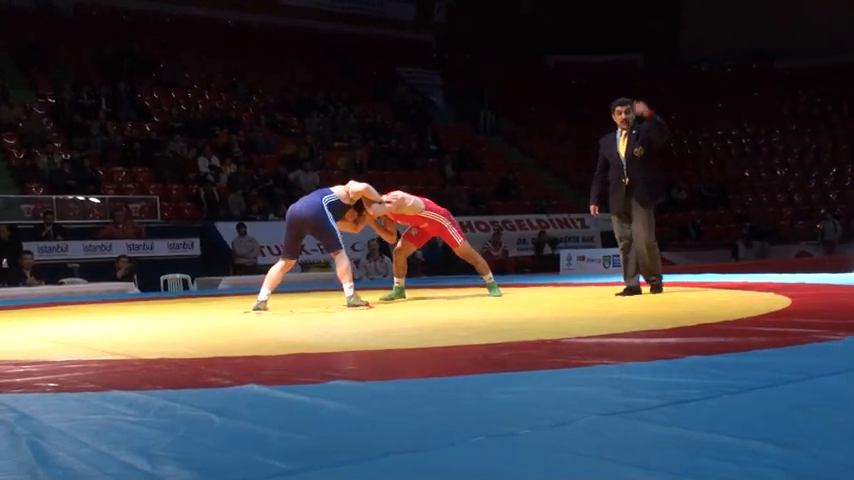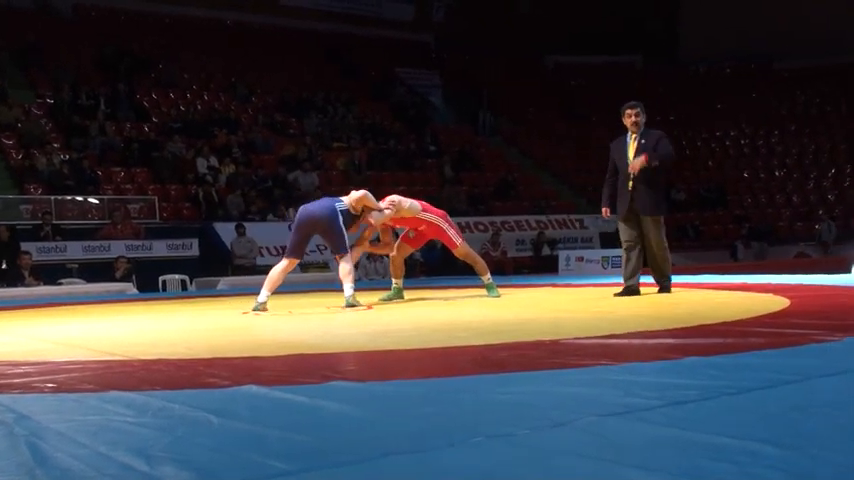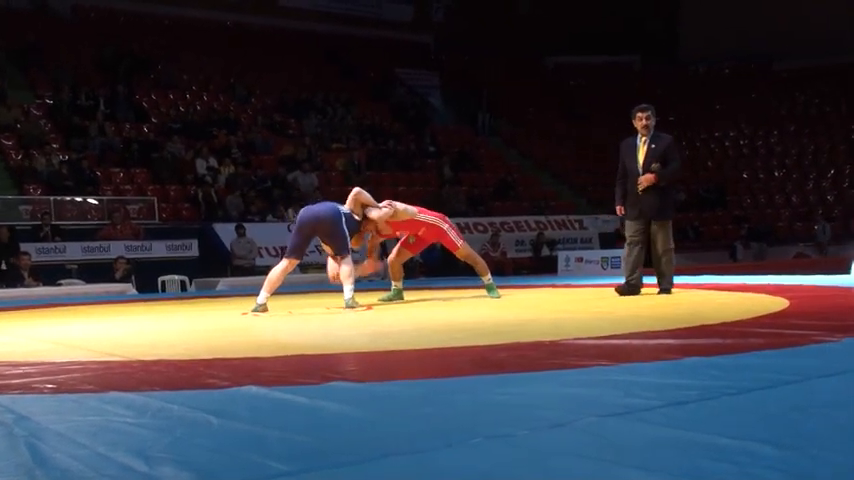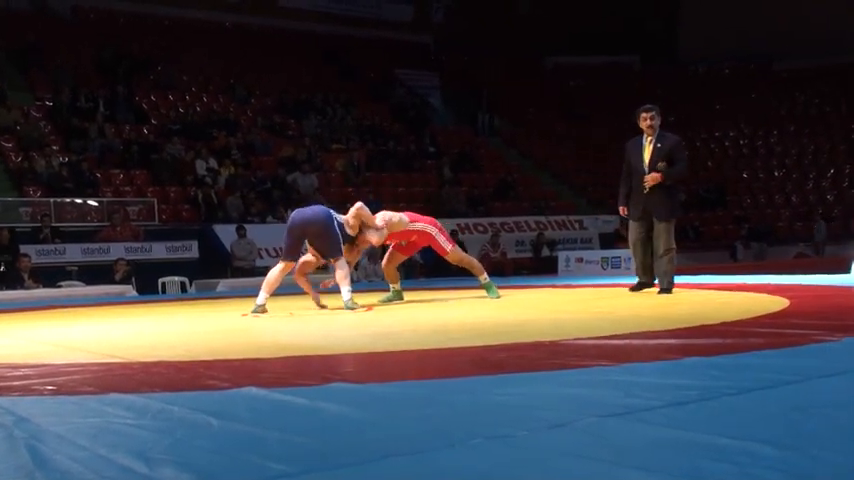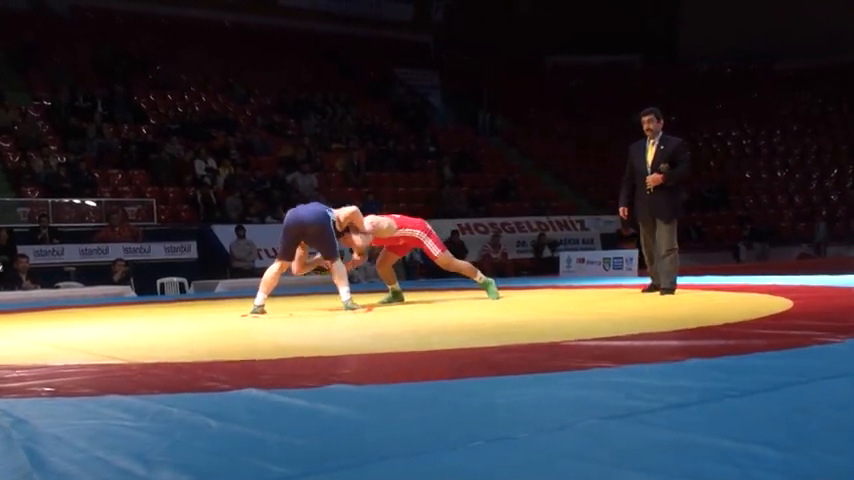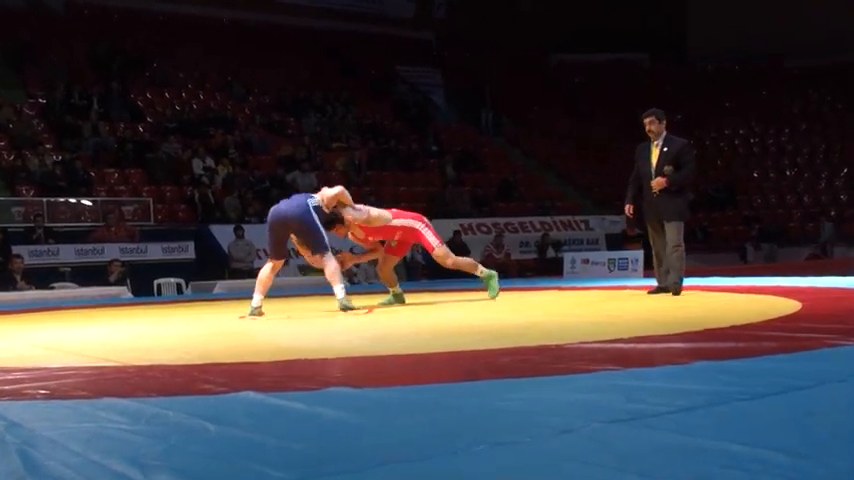
dt=0.2s
person 1, frame 1
left shoulder: (645, 132)
right shoulder: (606, 142)
left elbow: (662, 132)
right elbow: (600, 174)
left wrist: (648, 114)
right wrist: (594, 199)
left hip: (642, 195)
right hip: (618, 198)
left knee: (644, 240)
right knee: (625, 242)
left ankle: (655, 279)
right ankle: (632, 284)
person 1, frame 2
left shoulder: (656, 138)
right shoulder: (617, 145)
left elbow: (669, 156)
right elbow: (611, 177)
left wrist: (646, 159)
right wrist: (606, 202)
left hip: (650, 199)
right hip: (625, 202)
left knee: (656, 243)
right knee: (629, 244)
left ankle: (664, 282)
right ankle: (631, 285)
person 1, frame 3
left shoulder: (666, 142)
right shoulder: (626, 145)
left elbow: (676, 168)
right elbow: (622, 176)
left wrist: (655, 177)
right wrist: (619, 200)
left hip: (659, 202)
right hip: (634, 203)
left knee: (662, 245)
right knee: (633, 241)
left ankle: (665, 284)
right ankle: (632, 283)
person 1, frame 4
left shoulder: (672, 142)
right shoulder: (631, 145)
left elbow: (682, 168)
right elbow: (626, 176)
left wrist: (661, 176)
right wrist: (623, 201)
left hip: (663, 201)
right hip: (638, 203)
left knee: (664, 245)
right knee: (636, 242)
left ankle: (666, 284)
right ankle: (645, 278)
person 1, frame 5
left shoulder: (675, 144)
right shoulder: (635, 148)
left elbow: (684, 170)
right elbow: (629, 178)
left wrist: (663, 177)
right wrist: (624, 202)
left hip: (666, 203)
right hip: (643, 204)
left knee: (667, 246)
right knee: (648, 246)
left ankle: (668, 285)
right ankle: (656, 281)
person 1, frame 6
left shoulder: (680, 145)
right shoulder: (642, 149)
left elbow: (689, 172)
right elbow: (636, 178)
left wrist: (667, 181)
right wrist: (630, 200)
left hip: (673, 204)
right hip: (651, 206)
left knee: (674, 245)
right knee: (657, 247)
left ankle: (675, 284)
right ankle: (663, 283)
person 2, frame 1
left shoulder: (394, 199)
right shoulder: (386, 211)
left elbow: (374, 210)
right elbow: (391, 238)
right wrist: (372, 224)
left hip: (440, 219)
right hip: (422, 224)
left knee: (467, 253)
right knee: (398, 253)
left ankle: (491, 284)
right ankle: (398, 289)
person 2, frame 2
left shoulder: (391, 202)
right shoulder: (381, 215)
left elbow: (376, 220)
right elbow: (387, 247)
right wrist: (366, 247)
left hip: (437, 221)
right hip: (419, 226)
left knee: (465, 254)
right knee: (395, 255)
left ankle: (489, 284)
right ankle: (397, 290)
person 2, frame 3
left shoulder: (387, 208)
right shoulder: (379, 231)
left elbow: (377, 216)
left hip: (437, 224)
right hip: (420, 233)
left knee: (467, 255)
right knee: (393, 261)
left ankle: (490, 286)
right ankle: (397, 291)
person 2, frame 4
left shoulder: (382, 220)
left hip: (428, 229)
right hip: (410, 237)
left knee: (459, 259)
right knee: (387, 265)
left ankle: (489, 285)
right ankle: (396, 293)
person 2, frame 5
left shoulder: (369, 224)
right shoulder: (359, 233)
left elbow: (361, 242)
right elbow: (360, 255)
left wrist: (350, 230)
left hip: (419, 231)
right hip: (403, 237)
left knee: (450, 264)
right knee: (382, 265)
left ankle: (487, 283)
right ankle: (396, 293)
person 2, frame 6
left shoulder: (359, 212)
right shoulder: (354, 235)
left elbow: (352, 214)
right elbow: (379, 251)
right wrist: (353, 259)
left hip: (415, 225)
right hip: (400, 234)
left knee: (448, 261)
right knee: (383, 268)
left ankle: (488, 276)
right ankle: (397, 295)
person 3, frame 1
right shoulder: (347, 192)
left elbow: (355, 228)
right elbow: (363, 187)
right wrist: (381, 201)
left hip: (294, 211)
right hip: (314, 211)
left knee: (285, 262)
right knee: (338, 252)
left ankle: (261, 301)
right ankle: (351, 297)
person 3, frame 2
right shoulder: (352, 205)
right elbow: (362, 194)
right wrist: (379, 208)
left hip: (305, 212)
right hip: (326, 214)
left knee: (288, 262)
right knee: (344, 256)
left ankle: (261, 302)
right ankle: (350, 297)
person 3, frame 3
right shoulder: (353, 210)
right elbow: (356, 192)
right wrist: (377, 207)
left hip: (306, 213)
right hip: (330, 215)
left knee: (288, 262)
right knee: (345, 258)
left ankle: (260, 302)
right ankle: (349, 298)
person 3, frame 4
right shoulder: (350, 225)
right elbow: (358, 207)
left wrist: (313, 295)
right wrist: (375, 227)
left hip: (298, 217)
right hip: (322, 218)
left knee: (285, 264)
right knee: (339, 261)
left ankle: (260, 304)
right ankle: (348, 301)
person 3, frame 5
left shoulder: (305, 241)
right shoulder: (336, 215)
left elbow: (297, 269)
right elbow: (352, 211)
left wrist: (318, 261)
right wrist: (364, 230)
left hip: (293, 216)
right hip: (318, 219)
left knee: (281, 263)
right knee: (334, 261)
left ankle: (258, 304)
right ankle: (347, 301)
person 3, frame 6
right shoulder: (322, 199)
left elbow: (314, 260)
right elbow: (339, 191)
left hip: (276, 213)
right hip: (301, 213)
left knee: (274, 263)
right knee: (325, 255)
left ankle: (255, 306)
right ankle: (342, 298)
